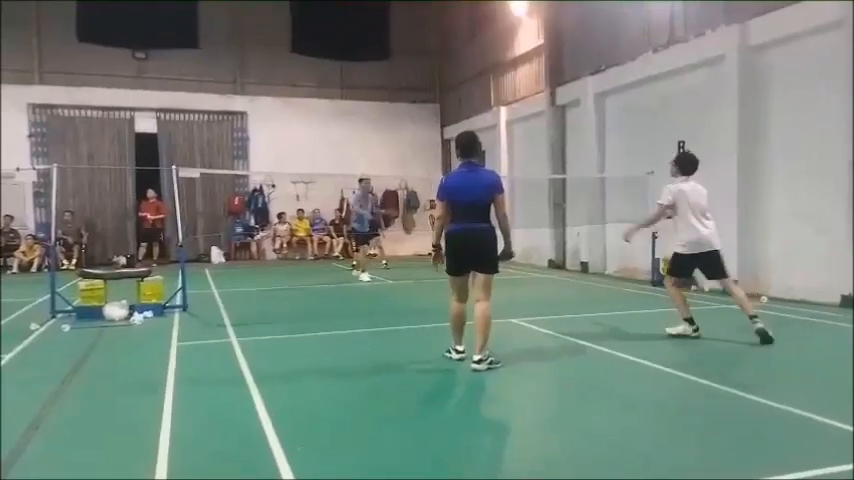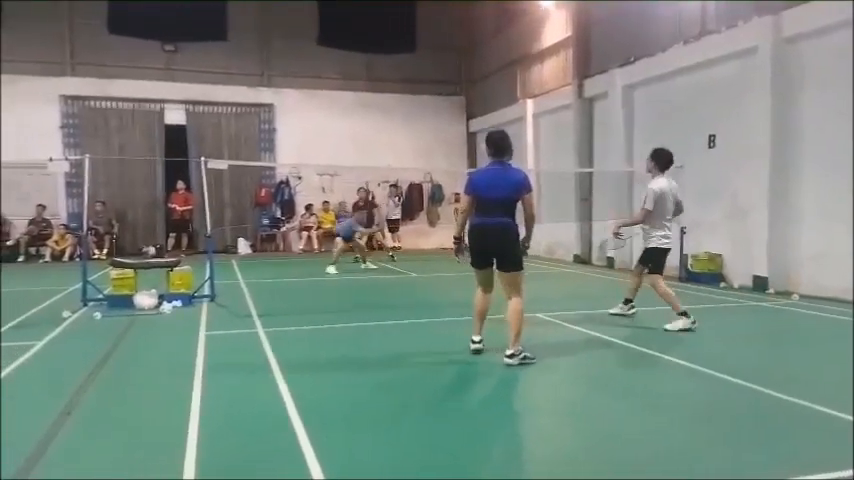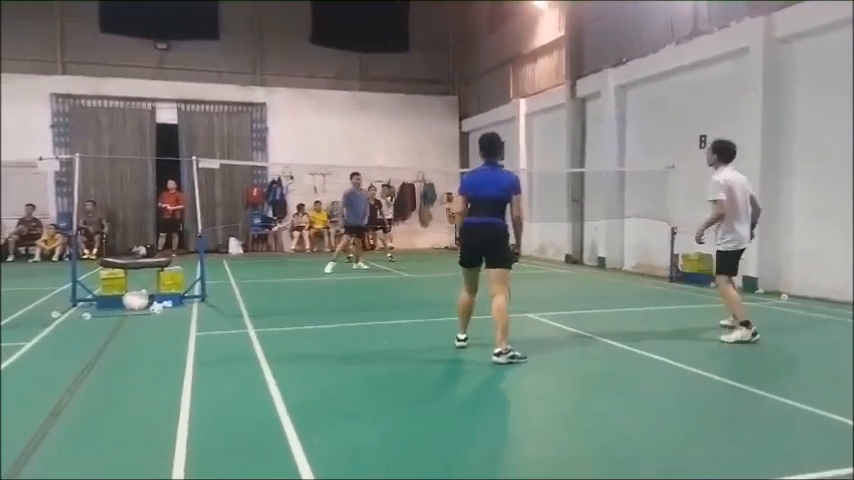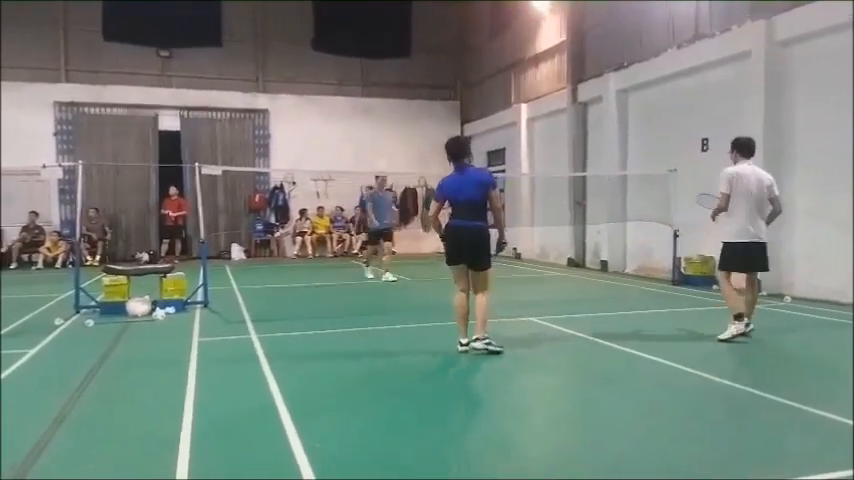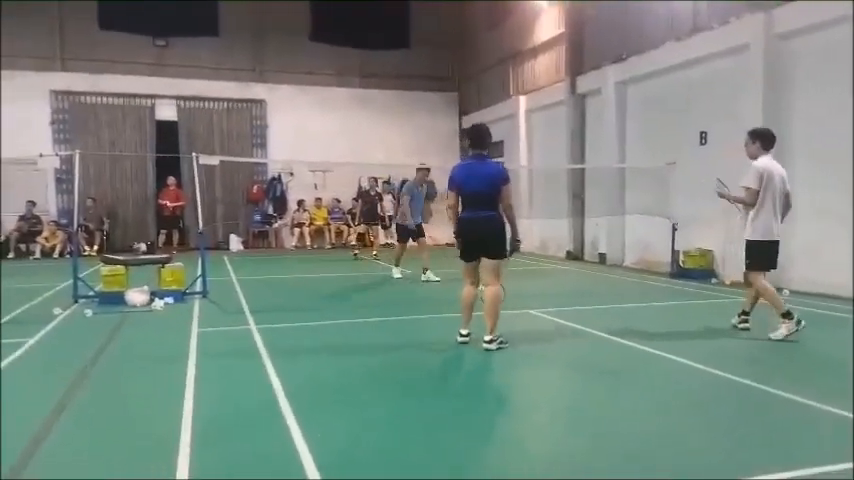
dt=1s
person 1, frame 1
left shoulder: (448, 181)
right shoulder: (492, 178)
left elbow: (441, 217)
right elbow: (502, 215)
left wrist: (436, 245)
right wrist: (508, 244)
left hip: (456, 240)
right hip: (483, 239)
left knee: (458, 298)
right knee: (483, 299)
left ankle: (458, 347)
right ankle: (480, 356)
person 1, frame 2
left shoulder: (476, 177)
right shoulder: (520, 177)
left elbow: (465, 210)
right elbow: (530, 214)
left wrist: (458, 237)
right wrist: (527, 237)
left hip: (479, 234)
right hip: (505, 234)
left knee: (483, 288)
right knee: (514, 294)
left ankle: (476, 338)
right ankle: (513, 350)
person 1, frame 3
left shoulder: (468, 178)
right shoulder: (510, 179)
left elbow: (459, 212)
right elbow: (517, 216)
left wrist: (462, 239)
right wrist: (517, 245)
left hip: (471, 233)
right hip: (496, 234)
left knee: (468, 289)
right knee: (499, 293)
left ankle: (461, 335)
right ankle: (501, 349)
person 1, frame 4
left shoulder: (446, 183)
right shoulder: (485, 176)
left elbow: (433, 215)
right elbow: (497, 209)
left wrist: (443, 236)
right wrist: (501, 236)
left hip: (455, 234)
right hip: (478, 234)
left knee: (461, 289)
right knee: (481, 290)
left ankle: (463, 339)
right ankle: (480, 336)
person 1, frame 5
left shoulder: (457, 170)
right shoulder: (498, 169)
left elbow: (452, 206)
right elbow: (507, 205)
left wrist: (457, 232)
right wrist: (515, 234)
left hip: (467, 227)
right hip: (492, 227)
left knee: (470, 282)
right knee: (492, 283)
left ankle: (464, 331)
right ankle: (490, 336)
person 2, frame 1
left shoulder: (672, 189)
right shoulder: (699, 189)
left elbow: (657, 216)
left wrist: (635, 228)
left hip: (687, 246)
right hip: (709, 244)
left knee: (671, 283)
right knee: (729, 285)
left ankle: (690, 325)
right ankle: (755, 322)
person 2, frame 2
left shoulder: (654, 188)
right shoulder: (671, 184)
left elbow: (641, 218)
right elbow: (679, 209)
left wrist: (619, 224)
left hip: (657, 241)
right hip: (660, 239)
left knee: (655, 282)
right knee: (637, 271)
left ankle: (685, 317)
right ankle: (627, 305)
person 2, frame 3
left shoulder: (718, 179)
right shoulder: (741, 178)
left elbow: (720, 212)
right elbow: (757, 208)
left wrist: (702, 228)
right wrist: (751, 227)
left hip: (729, 240)
right hip: (741, 238)
left knee: (723, 282)
right knee: (727, 278)
left ankle: (746, 328)
right ankle: (737, 317)
person 2, frame 4
left shoulder: (730, 172)
right shoulder: (766, 176)
left elbow: (724, 204)
right elbow: (777, 208)
left wrist: (714, 212)
left hip: (736, 236)
right hip: (758, 237)
left knee: (724, 277)
right knee: (752, 279)
left ankle: (739, 320)
right ankle: (746, 320)
person 2, frame 5
left shoulder: (758, 166)
right shoulder: (778, 168)
left elbow: (751, 200)
right elbow: (788, 203)
left wrist: (728, 196)
left hip: (758, 232)
right hip: (771, 231)
left knee: (755, 277)
right knee: (757, 275)
left ankle: (789, 319)
right ankle: (744, 316)
